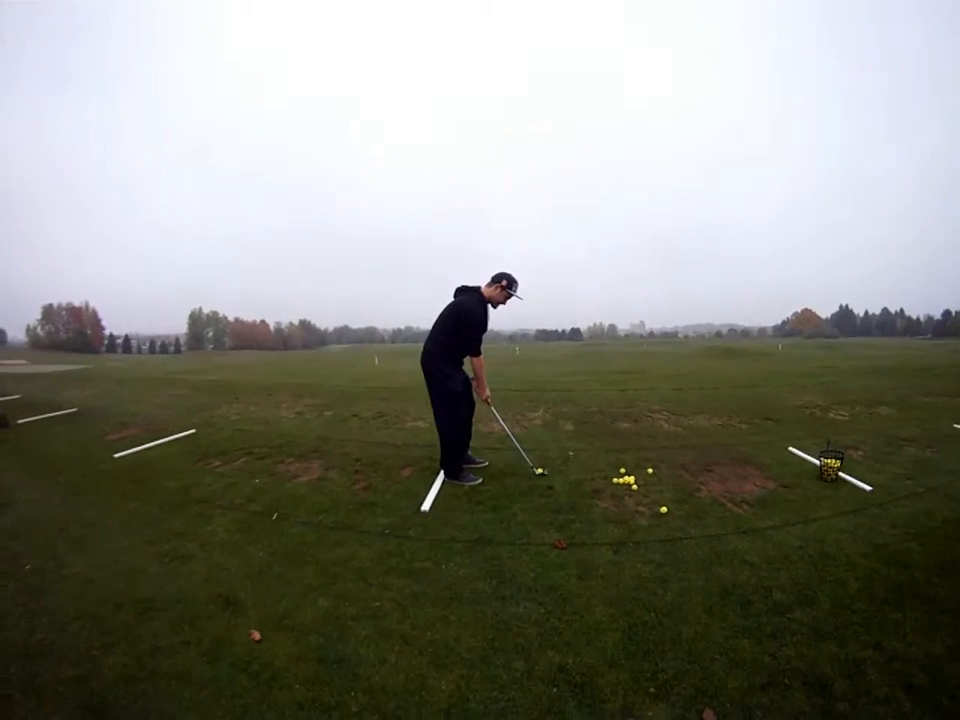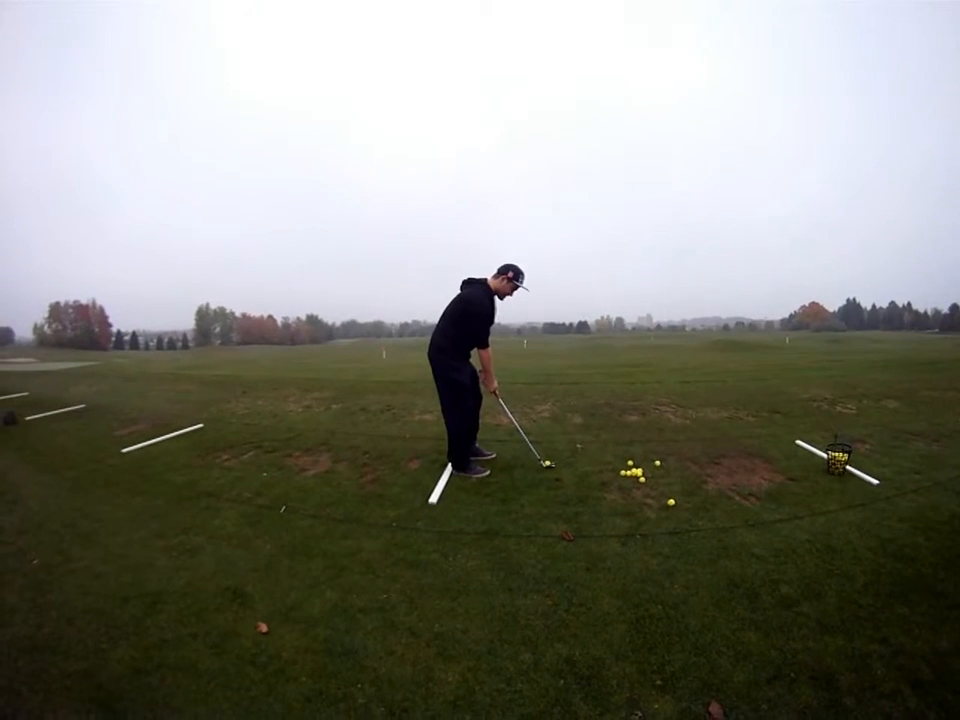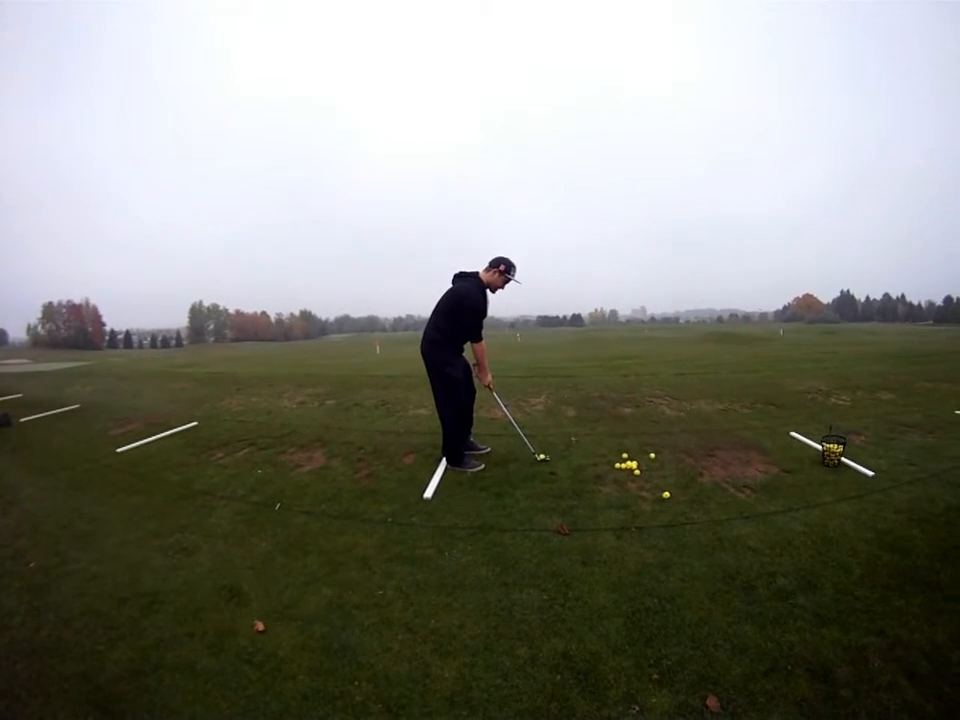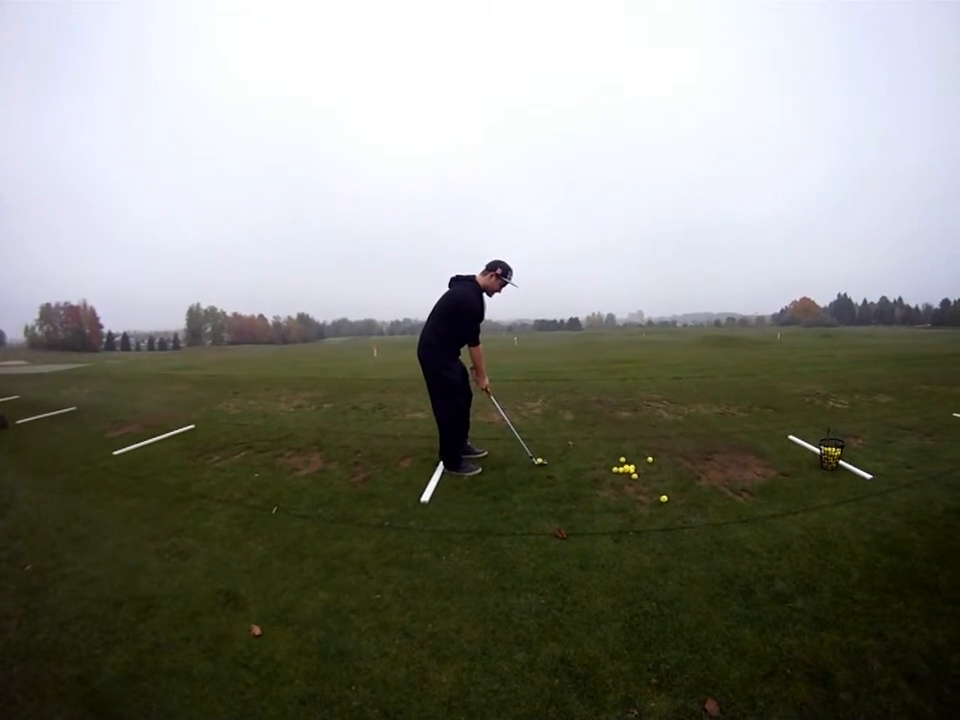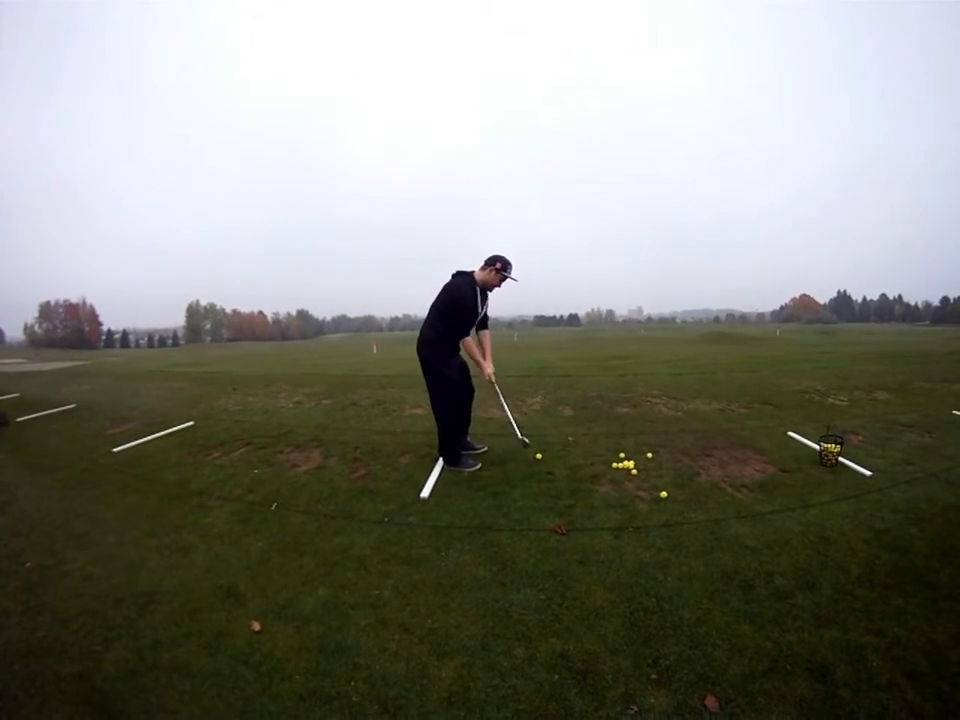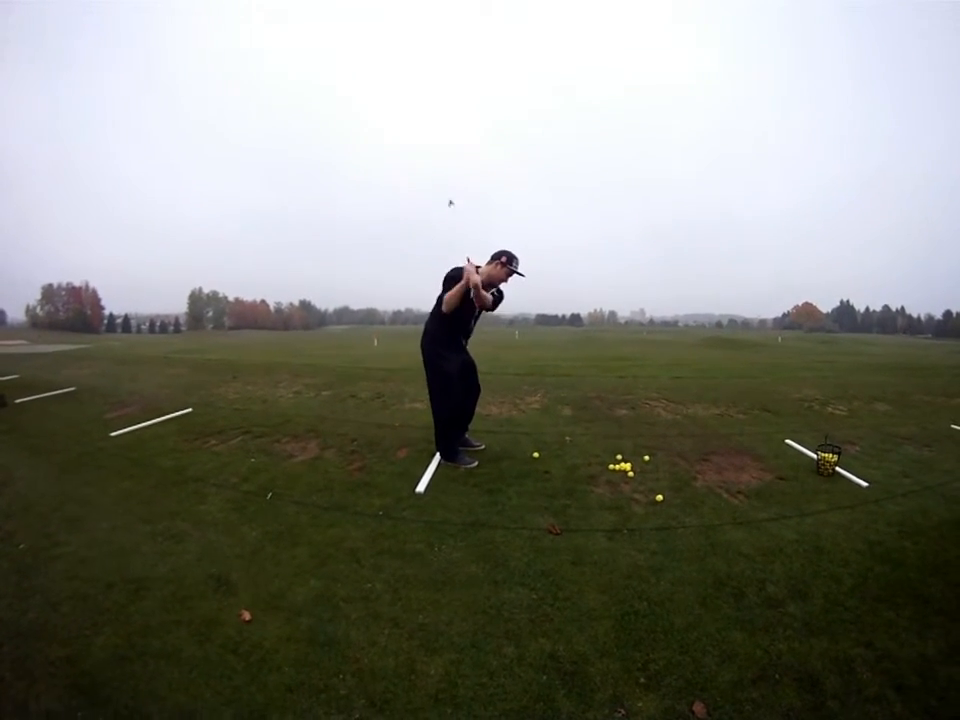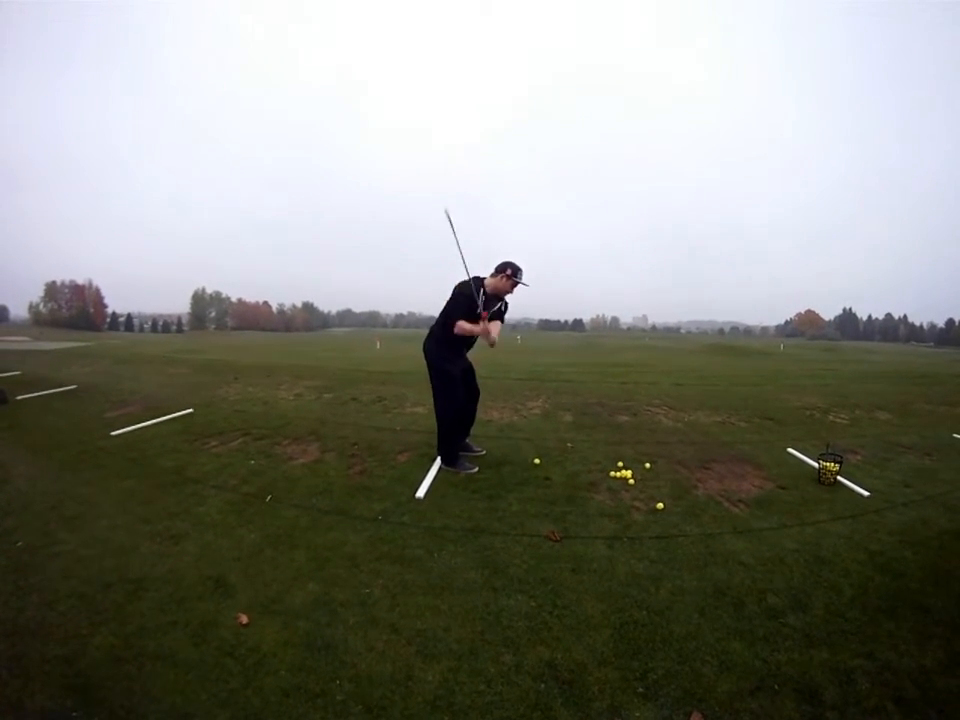
dt=0.4s
person 1, frame 1
left shoulder: (473, 301)
right shoulder: (472, 306)
left elbow: (471, 347)
right elbow: (474, 351)
left wrist: (477, 378)
right wrist: (483, 385)
left hip: (448, 361)
right hip: (438, 363)
left knee: (465, 407)
right knee: (452, 414)
left ankle: (461, 454)
right ankle: (452, 470)
person 1, frame 2
left shoulder: (480, 294)
right shoulder: (479, 299)
left elbow: (479, 340)
right elbow: (482, 343)
left wrist: (485, 371)
right wrist: (491, 378)
left hip: (455, 354)
right hip: (446, 356)
left knee: (473, 399)
right knee: (460, 406)
left ankle: (469, 446)
right ankle: (460, 462)
person 1, frame 3
left shoulder: (472, 288)
right shoulder: (471, 293)
left elbow: (472, 333)
right elbow: (476, 337)
left wrist: (479, 364)
right wrist: (485, 371)
left hip: (448, 348)
right hip: (438, 350)
left knee: (467, 393)
right knee: (453, 401)
left ankle: (463, 440)
right ankle: (454, 457)
person 1, frame 4
left shoulder: (469, 291)
right shoulder: (468, 297)
left elbow: (470, 337)
right elbow: (473, 340)
left wrist: (477, 367)
right wrist: (482, 375)
left hip: (445, 352)
right hip: (435, 353)
left knee: (463, 397)
right knee: (450, 404)
left ankle: (461, 444)
right ankle: (451, 460)
person 1, frame 5
left shoulder: (480, 292)
right shoulder: (461, 290)
left elbow: (483, 327)
right elbow: (463, 334)
left wrist: (488, 361)
right wrist: (482, 366)
left hip: (448, 348)
right hip: (434, 349)
left knee: (465, 393)
right knee: (449, 400)
left ankle: (460, 440)
right ankle: (451, 456)
person 1, frame 6
left shoulder: (495, 292)
right shoulder: (457, 275)
left elbow: (486, 303)
right elbow: (446, 308)
left wrist: (476, 284)
right wrist: (465, 282)
left hip: (458, 345)
right hip: (437, 345)
left knee: (471, 389)
right knee: (447, 396)
left ankle: (458, 436)
right ankle: (448, 451)
person 1, frame 7
left shoulder: (499, 303)
right shoulder: (467, 290)
left elbow: (495, 324)
right elbow: (457, 326)
left wrist: (490, 333)
right wrist: (479, 330)
left hip: (457, 352)
right hip: (439, 349)
left knee: (470, 395)
right knee: (451, 400)
left ankle: (459, 441)
right ankle: (449, 456)
